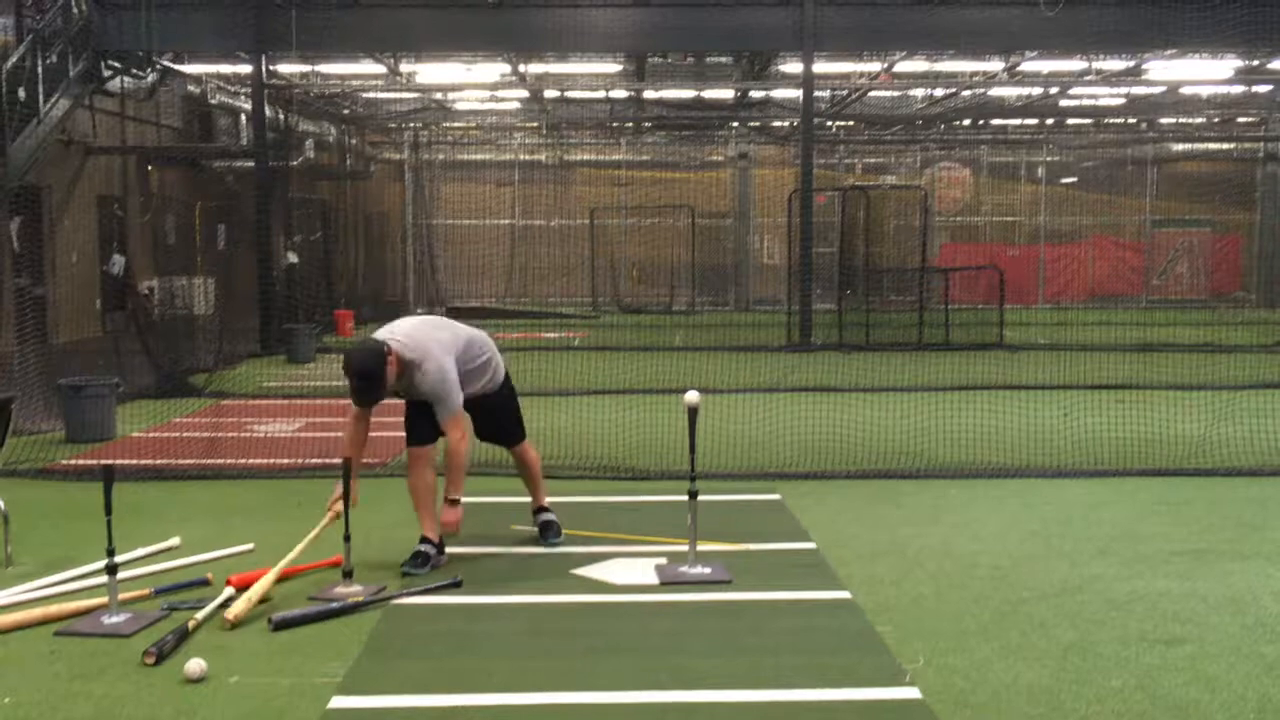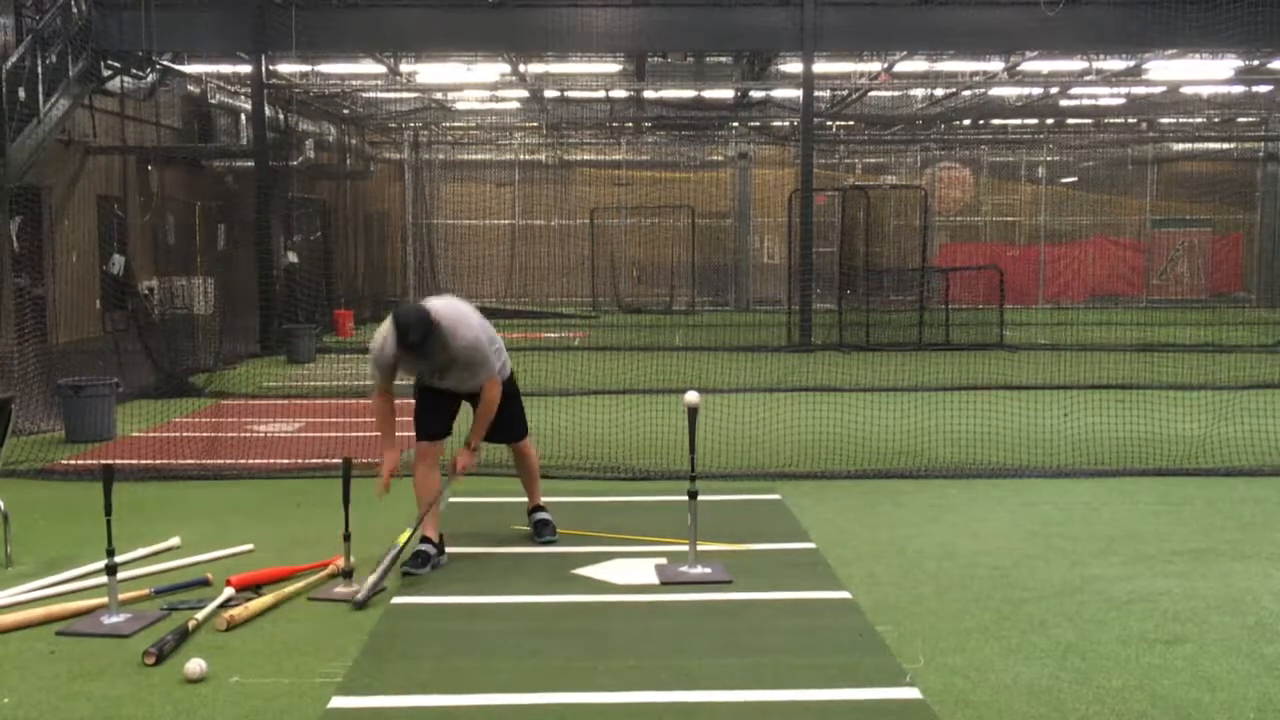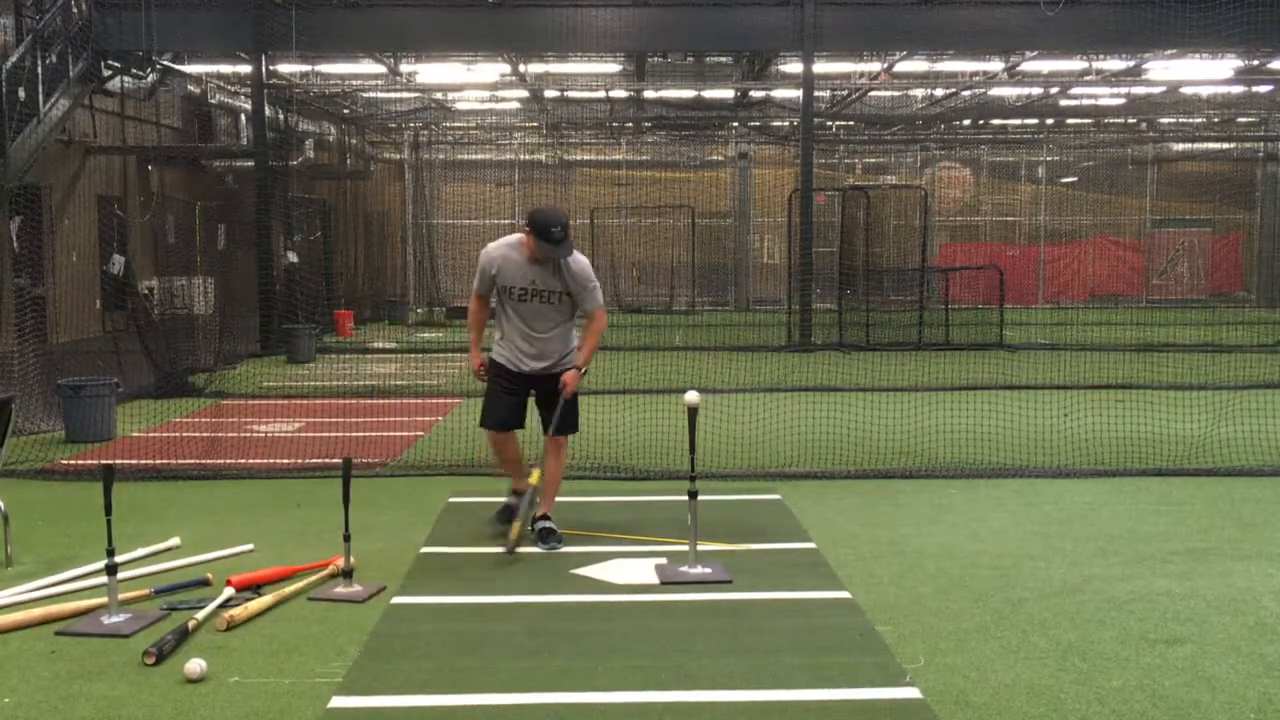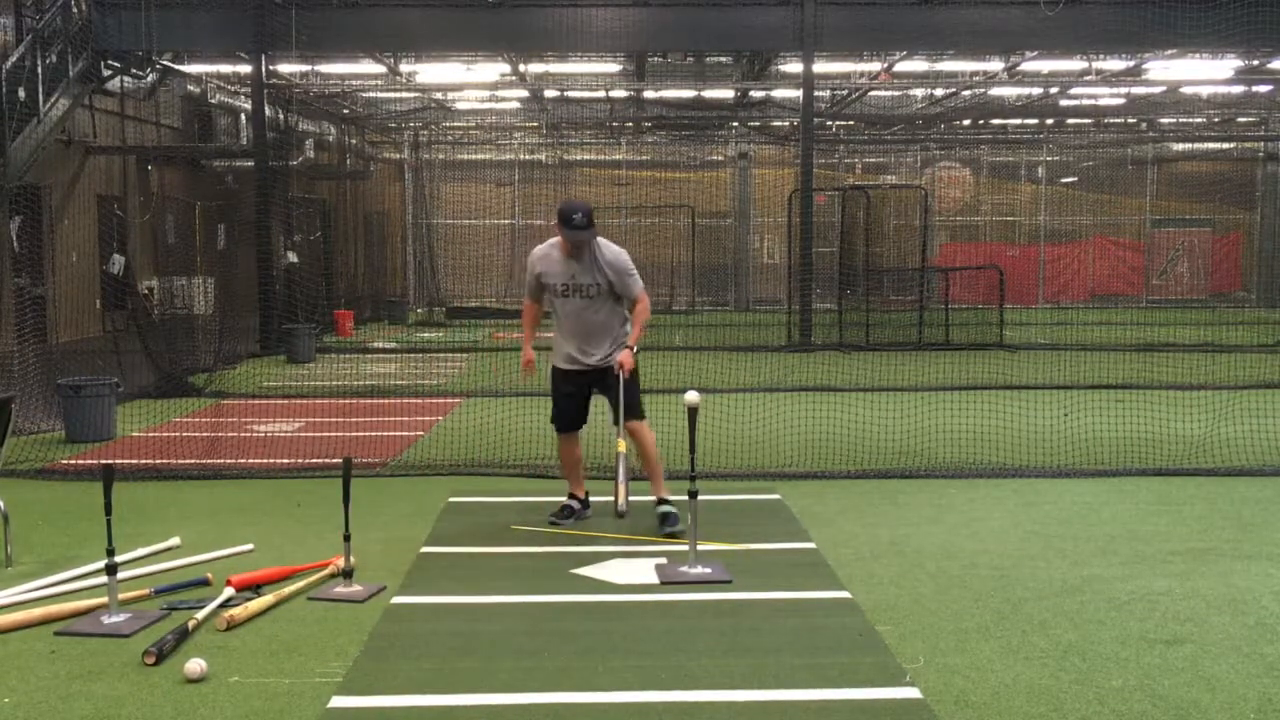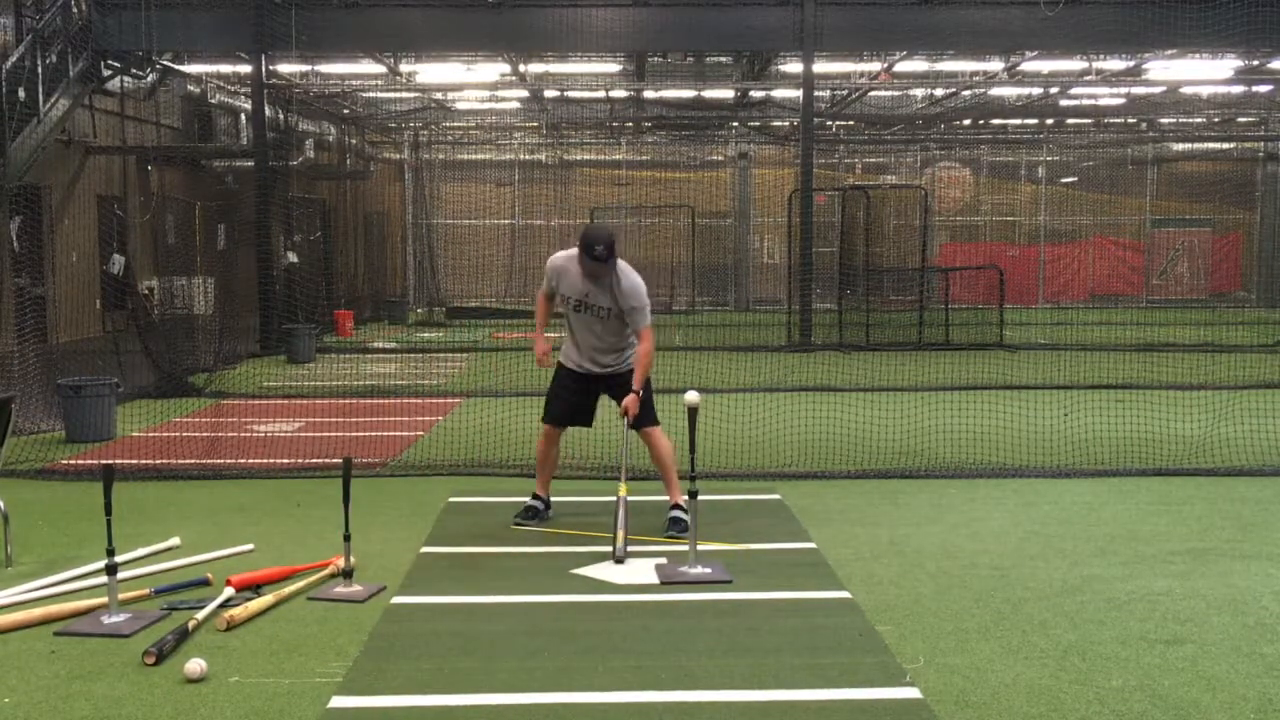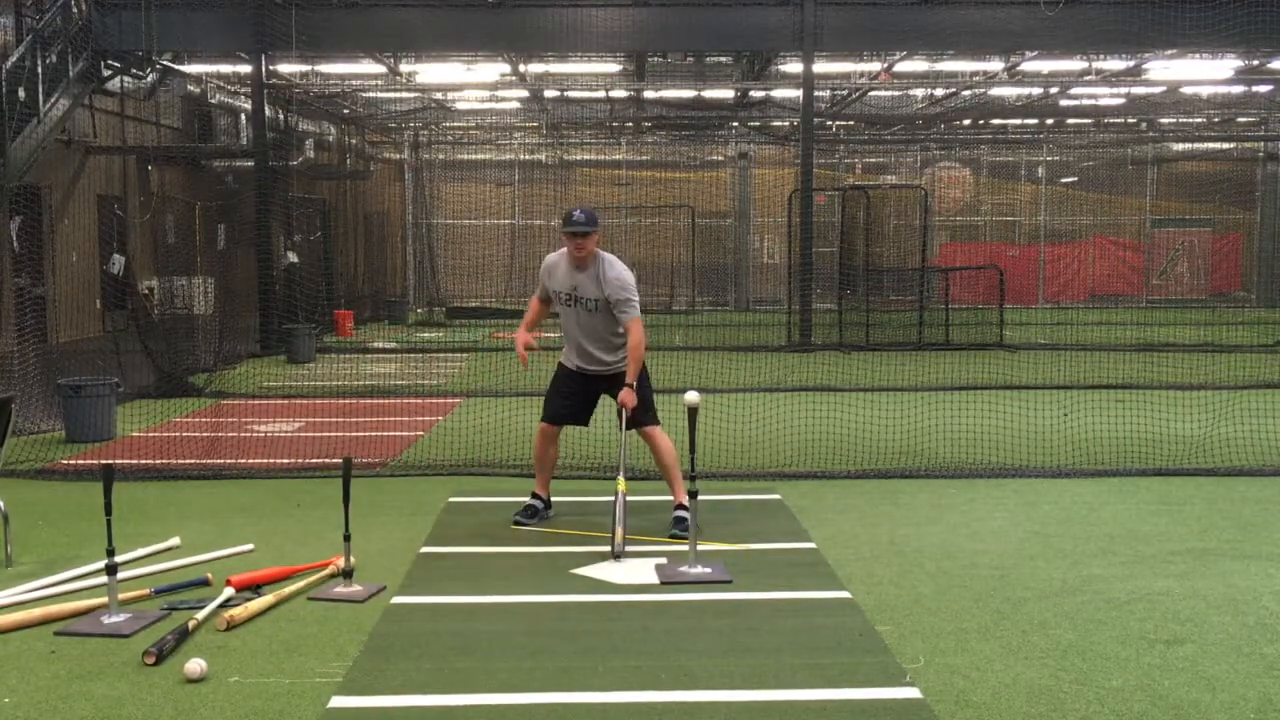
dt=0.7s
person 1, frame 1
left shoulder: (431, 366)
right shoulder: (367, 364)
left elbow: (457, 436)
right elbow: (358, 419)
left wrist: (452, 501)
right wrist: (349, 479)
left hip: (482, 374)
left knee: (517, 444)
right knee: (417, 454)
left ankle: (541, 509)
right ankle: (430, 541)
person 1, frame 2
left shoulder: (467, 333)
right shoulder: (384, 344)
left elbow: (491, 391)
right elbow: (383, 395)
left wrist: (471, 447)
right wrist: (389, 452)
left hip: (487, 378)
right hip: (434, 385)
left knee: (518, 441)
right knee: (425, 453)
left ankle: (536, 509)
right ankle: (430, 541)
person 1, frame 3
left shoulder: (577, 266)
right shoulder: (494, 255)
left elbow: (598, 319)
right elbow: (479, 300)
left wrist: (579, 368)
right wrist: (475, 349)
left hip: (560, 364)
right hip: (508, 360)
left knee: (558, 438)
right knee: (498, 432)
left ankle: (543, 516)
right ankle: (518, 489)
person 1, frame 4
left shoulder: (614, 257)
right shoulder: (540, 258)
left elbow: (641, 303)
right elbow: (533, 300)
left wrist: (629, 348)
right wrist: (528, 344)
left hip: (614, 356)
right hip: (567, 360)
left knee: (635, 424)
right knee: (565, 431)
left ankle: (663, 500)
right ankle: (578, 498)
person 1, frame 5
left shoulder: (630, 283)
right shoulder: (558, 264)
left elbow: (646, 340)
right elbow: (546, 294)
left wrist: (636, 392)
right wrist: (540, 335)
left hip: (623, 365)
right hip: (575, 362)
left knee: (650, 430)
right knee: (550, 429)
left ankle: (677, 505)
right ankle: (540, 499)
person 1, frame 6
left shoulder: (616, 275)
right shoulder: (552, 265)
left elbow: (635, 331)
right elbow: (541, 298)
left wrist: (629, 385)
right wrist: (524, 330)
left hip: (620, 366)
right hip: (574, 365)
left knee: (650, 430)
right knee: (547, 429)
left ankle: (682, 505)
right ankle: (540, 499)
